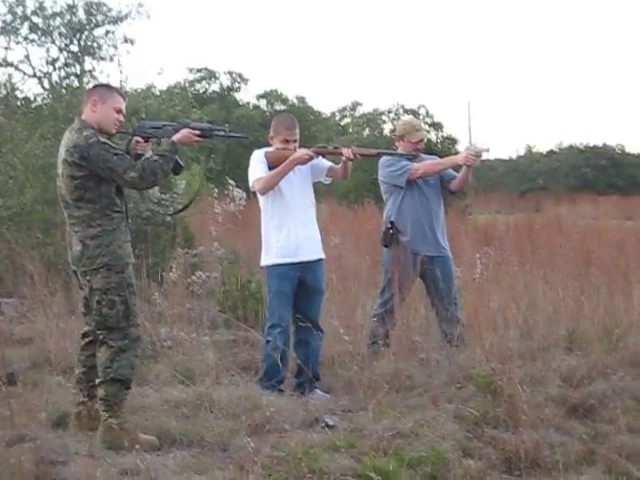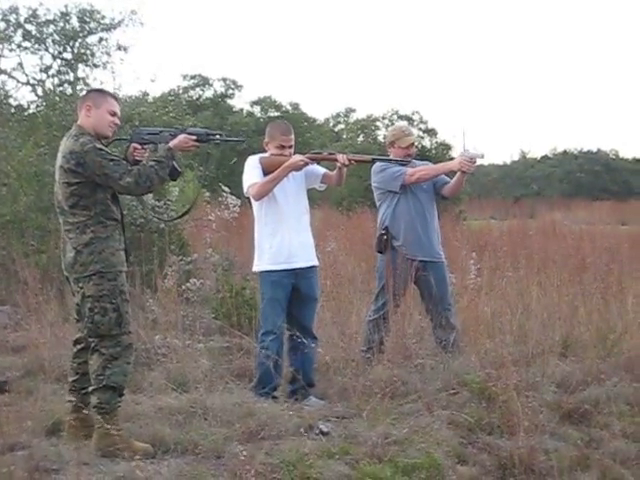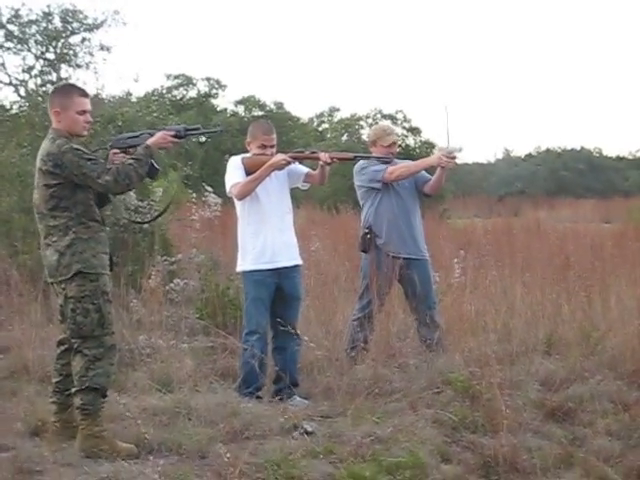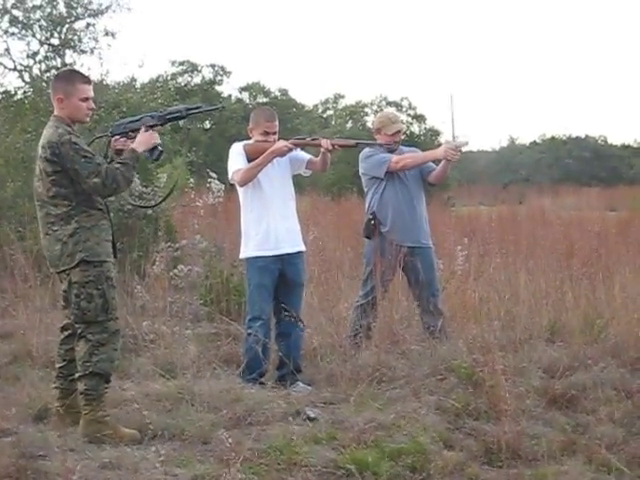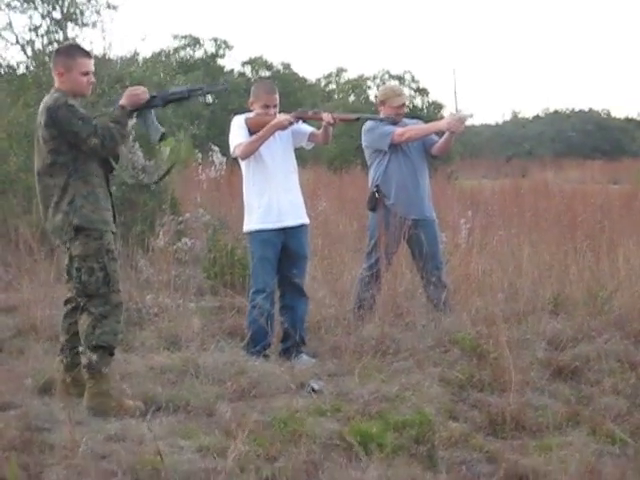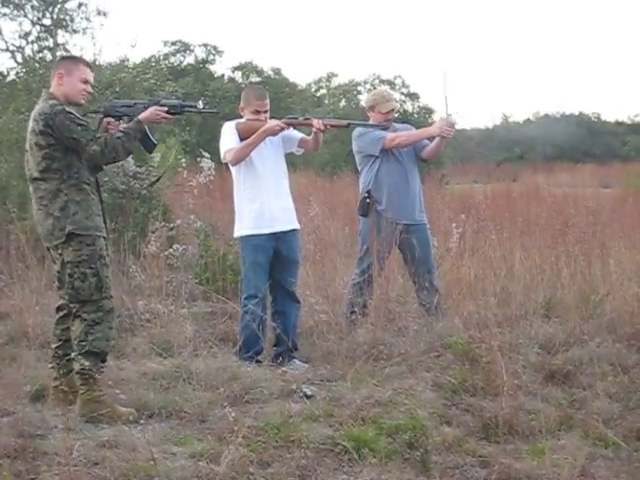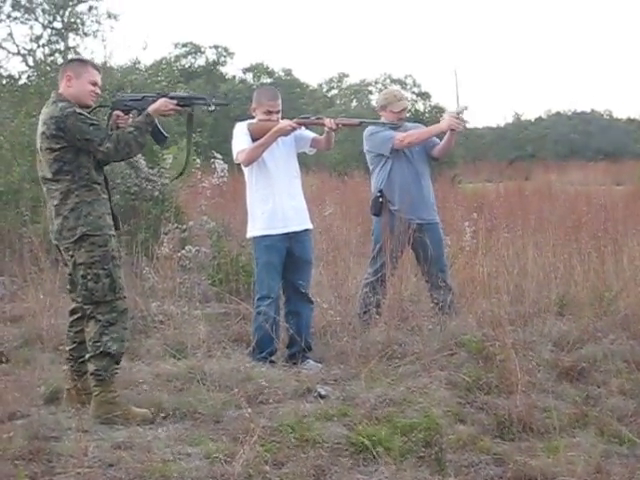
dt=0.7s
person 1, frame 1
left shoulder: (75, 139)
right shoulder: (89, 142)
left elbow: (117, 176)
right elbow: (140, 177)
left wrist: (132, 154)
right wrist: (172, 143)
left hip: (89, 251)
right hip: (105, 252)
left knee: (98, 330)
right knee: (122, 334)
left ankle: (87, 409)
right ankle: (112, 424)
person 1, frame 2
left shoulder: (75, 146)
right shoulder: (84, 148)
left elbow: (114, 183)
right elbow: (136, 184)
left wrist: (130, 161)
right wrist: (170, 149)
left hip: (85, 258)
right hip: (99, 259)
left knee: (90, 337)
right knee: (114, 341)
left ankle: (80, 417)
right ankle: (107, 432)
person 1, frame 3
left shoulder: (56, 150)
right shoulder: (63, 150)
left elbow: (93, 197)
right elbow: (117, 182)
left wrist: (110, 167)
right wrist: (149, 148)
left hip: (68, 261)
right hip: (81, 261)
left knee: (74, 340)
right knee: (97, 343)
left ankle: (63, 420)
right ankle: (91, 432)
person 1, frame 4
left shoulder: (57, 137)
right shoulder: (63, 139)
left elbow: (92, 183)
right elbow: (105, 184)
left wrist: (115, 156)
right wrist: (135, 150)
left hip: (73, 248)
right hip: (84, 248)
left knee: (77, 326)
right knee: (100, 329)
left ankle: (66, 406)
right ankle: (93, 417)
person 1, frame 5
left shoulder: (61, 109)
right shoulder: (59, 106)
left elbow: (98, 160)
right elbow: (100, 144)
left wrist: (118, 128)
right wrist: (122, 109)
left hip: (79, 218)
right hip: (84, 219)
left knee: (82, 298)
right knee: (104, 300)
left ankle: (71, 377)
right ankle: (98, 390)
person 1, frame 6
left shoulder: (46, 114)
right shoulder: (57, 113)
left elbow: (84, 162)
right elbow: (101, 151)
left wrist: (104, 136)
right wrist: (140, 122)
left hip: (62, 226)
right hip: (76, 225)
left knee: (71, 305)
right knee: (96, 307)
left ankle: (64, 384)
right ankle: (90, 397)
person 1, frame 7
left shoulder: (54, 114)
right shoulder: (67, 115)
left elbow: (95, 157)
right elbow: (115, 149)
left wrist: (117, 129)
right wrist: (149, 115)
left hip: (72, 227)
right hip: (87, 226)
left knee: (85, 306)
right knee: (109, 308)
left ankle: (78, 385)
right ankle: (105, 399)
person 2, frame 1
left shoulder: (308, 158)
right shoulder: (260, 157)
left elbow: (339, 175)
right elbow: (261, 187)
left wrist: (346, 161)
right wrist: (291, 162)
left hip: (312, 255)
right hip: (280, 257)
left knee: (310, 324)
right knee: (278, 324)
left ankle: (307, 383)
right ankle: (270, 386)
person 2, frame 2
left shoulder: (301, 165)
right shoulder: (255, 163)
left elbow: (334, 182)
right elbow: (256, 192)
left wrist: (341, 167)
right wrist: (287, 167)
left hip: (305, 261)
right hip: (274, 263)
left knee: (304, 331)
right knee: (272, 331)
left ankle: (301, 389)
right ankle: (264, 393)
person 2, frame 3
left shoulder: (284, 164)
right shoulder: (237, 163)
left elbow: (317, 180)
right elbow: (238, 192)
left wrist: (323, 166)
right wrist: (268, 167)
left hip: (288, 260)
right hip: (256, 263)
left knee: (288, 330)
right knee: (256, 331)
left ankle: (286, 389)
right ankle: (249, 393)
person 2, frame 4
left shoulder: (286, 151)
right shoulder: (240, 150)
left elbow: (319, 167)
right elbow: (241, 179)
left wrist: (325, 152)
right wrist: (271, 153)
left hip: (292, 247)
right hip: (260, 250)
left knee: (291, 317)
right knee: (259, 317)
left ankle: (289, 375)
right ankle: (252, 379)
person 2, frame 5
left shoulder: (288, 123)
right shoulder: (241, 123)
left elbow: (321, 140)
right elbow: (242, 152)
left wrist: (326, 126)
right wrist: (272, 127)
left hip: (295, 219)
right hip: (263, 222)
left knee: (295, 288)
right knee: (262, 290)
left ankle: (293, 347)
right ankle: (256, 352)
person 2, frame 6
left shoulder: (278, 129)
right shoulder: (232, 128)
left elbow: (311, 146)
right elbow: (232, 158)
left wrist: (317, 132)
right wrist: (263, 132)
left hip: (286, 225)
right hip: (254, 227)
left knee: (287, 293)
right knee: (254, 296)
left ankle: (284, 353)
right ankle: (249, 357)
person 2, frame 7
left shoulder: (291, 129)
right shoulder: (244, 129)
left elbow: (323, 146)
right elbow: (244, 158)
left wrist: (329, 131)
right wrist: (274, 132)
left hip: (299, 225)
right hip: (266, 228)
left knee: (300, 293)
right knee: (267, 296)
left ankle: (299, 353)
right ankle: (262, 358)
person 3, frame 1
left shoulder: (434, 162)
right shoulder: (388, 163)
left elbow: (457, 186)
right elbow: (418, 172)
left wrist: (468, 166)
right wrist: (457, 160)
left hip: (436, 246)
right hip: (402, 246)
left knee: (448, 302)
right knee: (388, 301)
right ankle: (375, 351)
person 3, frame 2
left shoulder: (427, 167)
right shoulder: (381, 170)
left elbow: (448, 191)
right elbow: (413, 177)
left wrist: (462, 172)
right wrist: (451, 165)
left hip: (431, 251)
right hip: (396, 251)
left knee: (442, 307)
right knee: (383, 307)
left ankle: (453, 355)
right ankle: (369, 357)
person 3, frame 3
left shoulder: (409, 166)
right shoulder: (363, 169)
left elbow: (430, 189)
right elbow: (392, 174)
left wrist: (442, 168)
right wrist: (431, 160)
left hip: (414, 249)
right hip: (380, 250)
left knee: (426, 305)
right knee: (367, 306)
left ankle: (436, 354)
right ankle: (353, 356)
person 3, frame 4
left shoulder: (413, 153)
right shoulder: (369, 156)
left elbow: (434, 178)
right elbow: (398, 164)
left wrist: (447, 160)
right wrist: (436, 153)
left hip: (418, 237)
right hip: (384, 237)
left knee: (429, 293)
right knee: (371, 293)
left ankle: (440, 341)
right ankle: (356, 342)
person 3, frame 5
left shoulder: (416, 126)
right shoulder: (371, 128)
left elbow: (437, 150)
right elbow: (402, 136)
left wrist: (451, 131)
right wrist: (440, 125)
left hip: (422, 209)
right hip: (388, 209)
left knee: (433, 266)
right knee: (374, 265)
left ankle: (444, 314)
right ankle: (360, 315)
person 3, frame 6
left shoulder: (407, 130)
right shoulder: (362, 134)
left elbow: (427, 154)
right elbow: (393, 141)
left wrist: (441, 137)
right wrist: (431, 130)
left hip: (413, 214)
right hip: (379, 215)
left knee: (425, 270)
right knee: (366, 271)
left ankle: (436, 318)
right ankle: (353, 320)
person 3, frame 7
left shoulder: (418, 130)
right shoulder: (373, 134)
left elbow: (438, 152)
right elbow: (402, 141)
left wrist: (451, 132)
right wrist: (440, 126)
left hip: (425, 213)
right hip: (391, 214)
left knee: (438, 269)
right knee: (379, 270)
left ankle: (450, 318)
right ankle: (365, 320)
